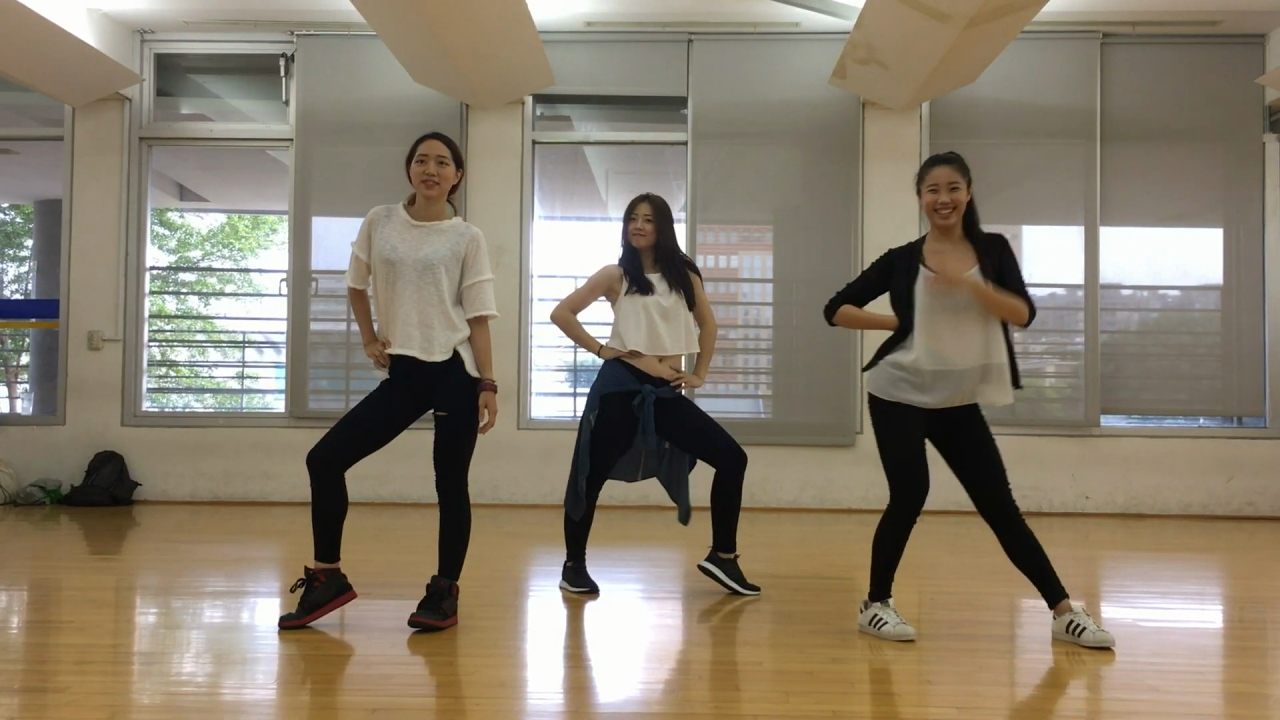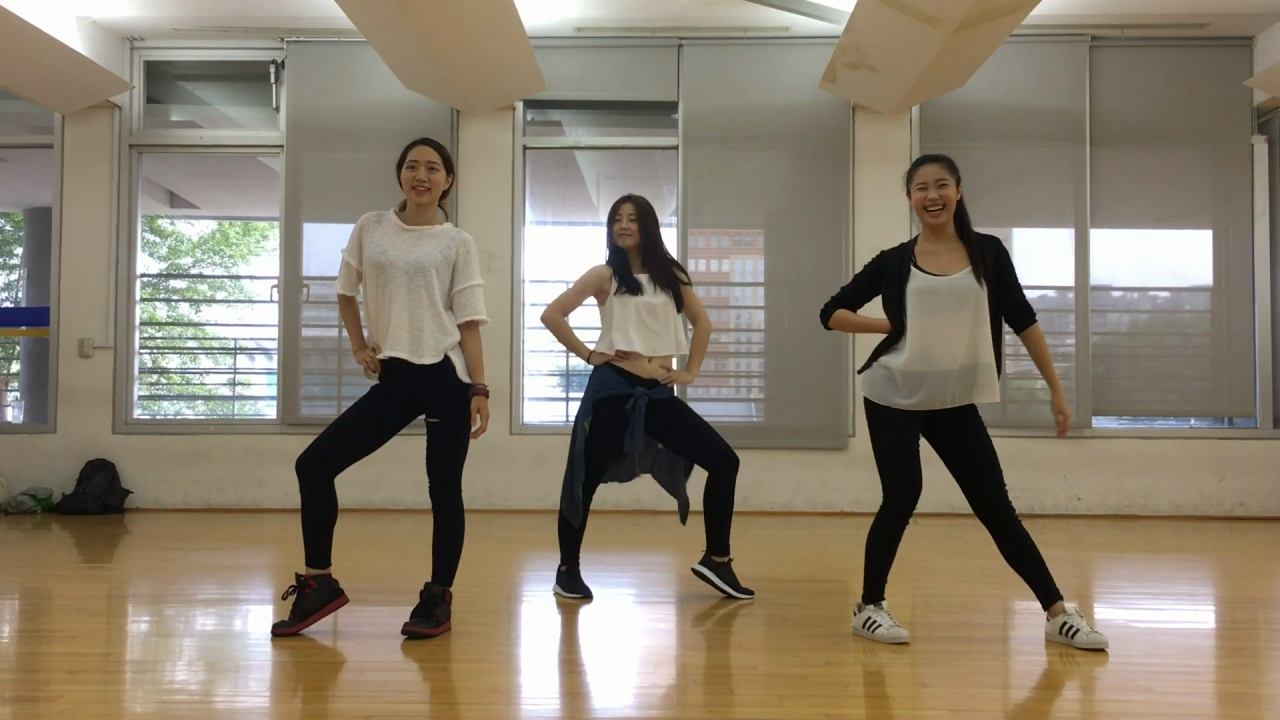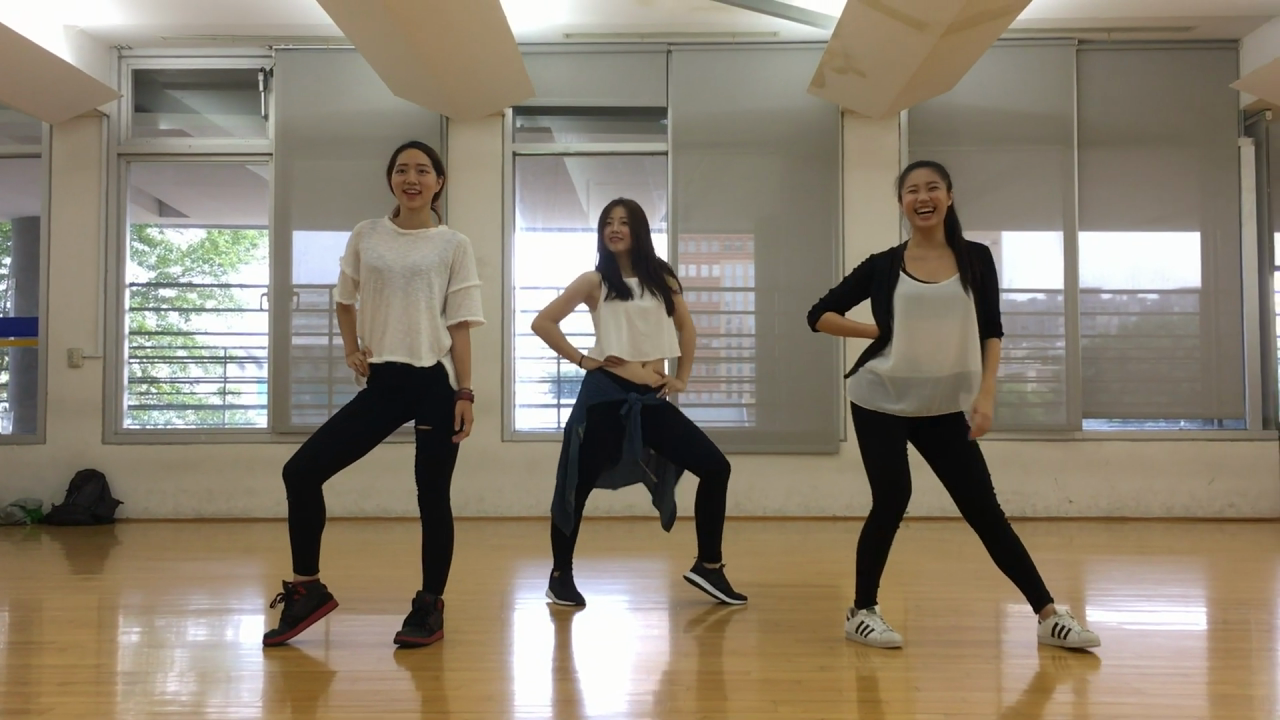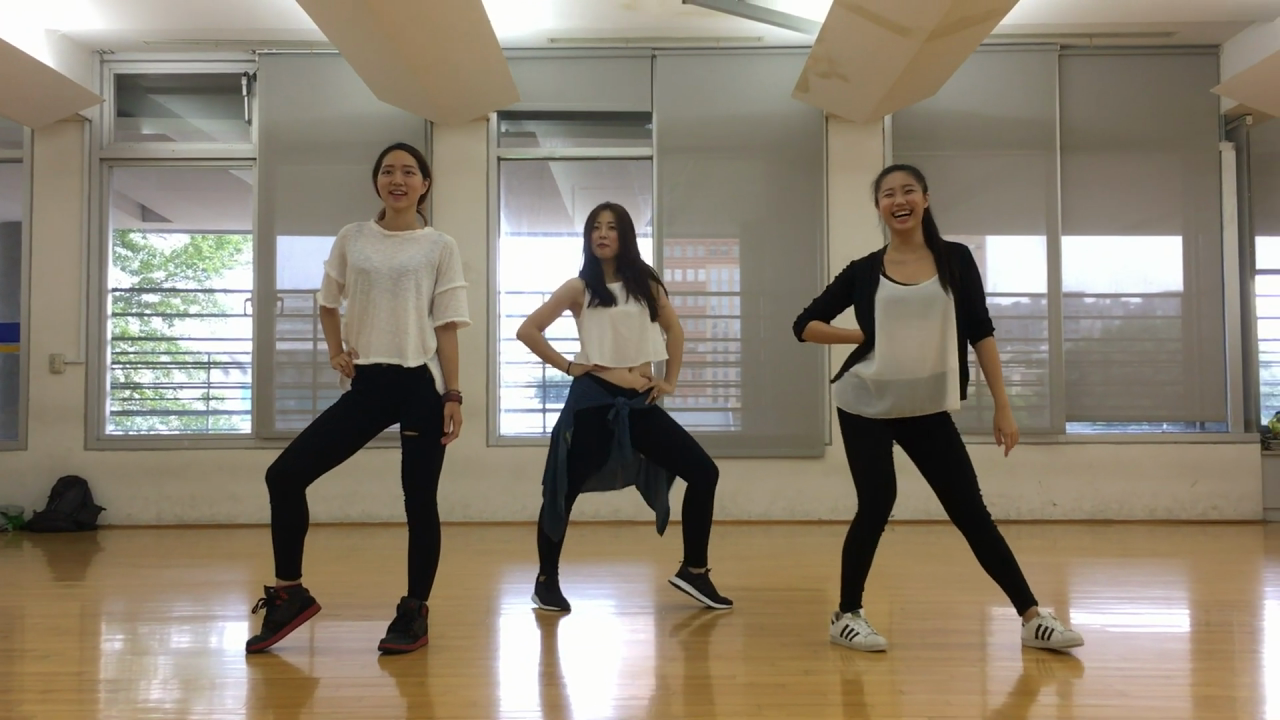
dt=0.5s
person 1, frame 1
left shoulder: (467, 238)
right shoulder: (379, 223)
left elbow: (478, 317)
right elbow: (357, 286)
left wrist: (488, 385)
right wrist: (369, 341)
left hip: (455, 373)
right hip: (402, 374)
left knee: (450, 482)
right knee: (325, 459)
left ankle: (444, 591)
right ankle: (328, 577)
person 1, frame 2
left shoulder: (458, 243)
right shoulder: (369, 229)
left elbow: (469, 322)
right elbow: (346, 292)
left wrist: (479, 390)
right wrist: (359, 347)
left hip: (446, 377)
right hip: (393, 378)
left knee: (444, 488)
right knee: (315, 463)
left ankle: (438, 597)
right ankle: (320, 582)
person 1, frame 3
left shoulder: (454, 245)
right shoulder: (365, 236)
left elbow: (459, 325)
right elbow: (346, 301)
left wrist: (465, 393)
right wrist: (352, 351)
left hip: (435, 383)
right hip: (382, 383)
left knee: (432, 494)
right knee: (302, 470)
left ankle: (430, 605)
right ankle: (307, 588)
person 1, frame 4
left shoulder: (441, 246)
right shoulder: (352, 238)
left elbow: (446, 326)
right elbow: (329, 303)
left wrist: (453, 395)
right wrist: (336, 353)
left hip: (421, 384)
right hip: (366, 385)
left knee: (419, 498)
right knee: (285, 473)
left ankle: (414, 611)
right ankle: (289, 592)
person 2, frame 1
left shoulder: (993, 250)
right shoulder: (901, 260)
left elbow: (1023, 312)
right elbow: (836, 309)
left wrist: (969, 284)
right wrist: (897, 321)
left hip: (959, 401)
right hip: (898, 394)
left knee: (1000, 505)
right knee: (909, 494)
left ankle: (1064, 611)
right ankle: (876, 603)
person 2, frame 2
left shoulder: (987, 252)
right shoulder: (893, 261)
left elbow: (1022, 320)
right elbow: (832, 313)
left wrist: (1056, 389)
right wrist: (890, 326)
left hip: (957, 402)
right hip: (894, 397)
left knee: (995, 505)
right knee: (901, 496)
left ankle: (1058, 613)
right ankle: (869, 607)
person 2, frame 3
left shoulder: (975, 259)
right shoulder: (883, 266)
left elbow: (991, 333)
right elbow: (820, 315)
left wrist: (986, 395)
right wrist: (876, 331)
left hip: (944, 408)
right hip: (880, 401)
left knee: (984, 509)
right knee: (891, 500)
left ankle: (1049, 616)
right ankle: (862, 611)
person 2, frame 4
left shoulder: (955, 259)
right shoulder: (863, 271)
left elbow: (980, 332)
right elbow: (806, 326)
left wrist: (1002, 406)
right wrist: (861, 337)
left hip: (928, 408)
right hip: (866, 405)
left knee: (970, 510)
right knee: (876, 503)
left ankle: (1032, 617)
right ankle: (847, 615)
person 3, frame 1
left shoulder: (684, 276)
right shoulder: (615, 274)
left elbow: (707, 326)
right elbow: (562, 313)
left wrist: (699, 373)
right wrist: (600, 349)
left hip: (667, 392)
right hip: (622, 385)
left knee: (731, 459)
right knee: (593, 473)
left ankle: (722, 557)
right ankle: (574, 565)
person 3, frame 2
left shoulder: (671, 275)
right shoulder: (605, 275)
left elbow: (702, 321)
right elbow: (552, 315)
left wrist: (691, 370)
right wrist: (589, 355)
left hip: (660, 393)
right hip: (614, 389)
left knee: (723, 461)
right knee: (585, 479)
left ankle: (717, 560)
right ankle: (568, 570)
person 3, frame 3
left shoulder: (662, 279)
right shoulder: (594, 281)
left elbow: (686, 328)
right elbow: (543, 323)
left wrist: (682, 376)
right wrist: (581, 359)
left hip: (652, 398)
right hip: (606, 393)
left knee: (715, 468)
right knee: (579, 483)
left ankle: (708, 567)
right ankle: (561, 576)
person 3, frame 4
left shoulder: (647, 283)
right shoulder: (579, 287)
left elbow: (674, 329)
right elbow: (528, 331)
left wrist: (670, 380)
right wrist: (568, 366)
left hip: (641, 403)
right hip: (594, 399)
left knee: (703, 472)
right knee: (564, 489)
left ankle: (694, 572)
right ankle: (547, 581)
